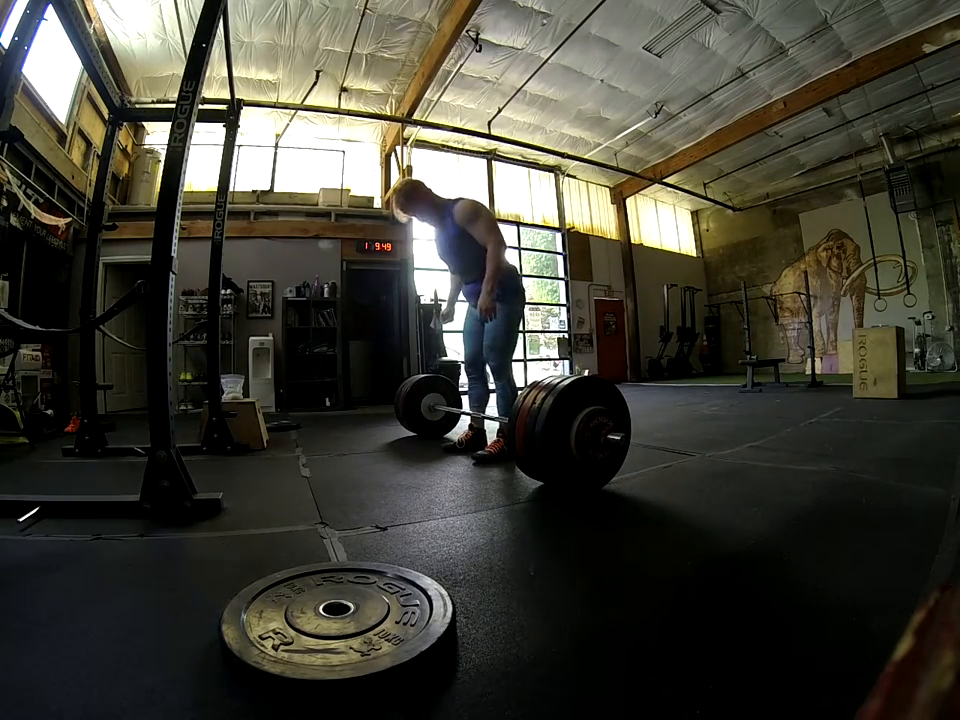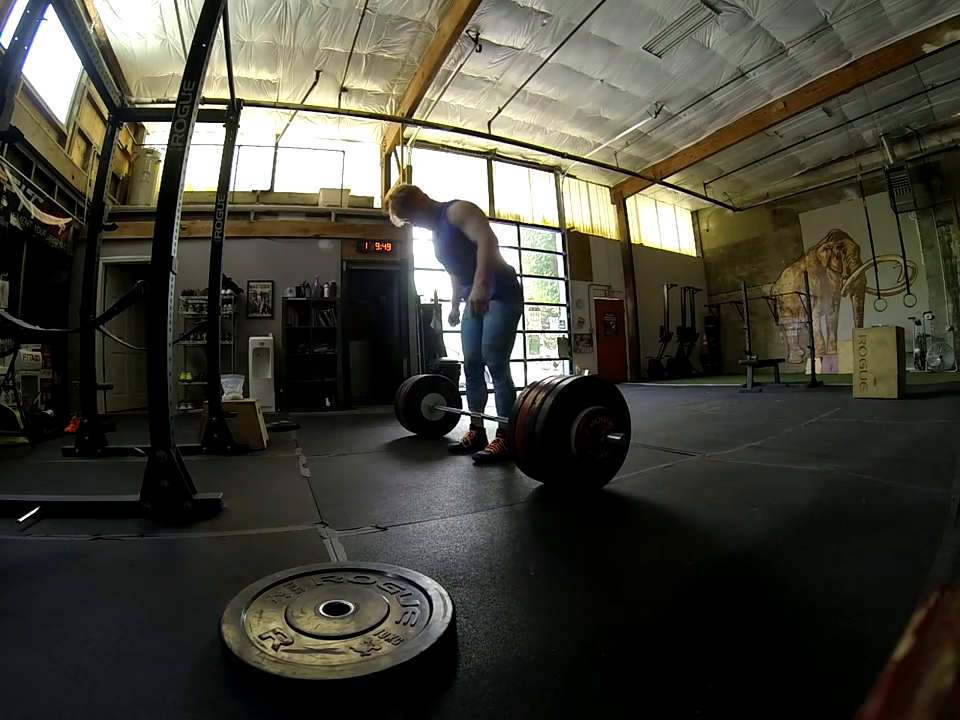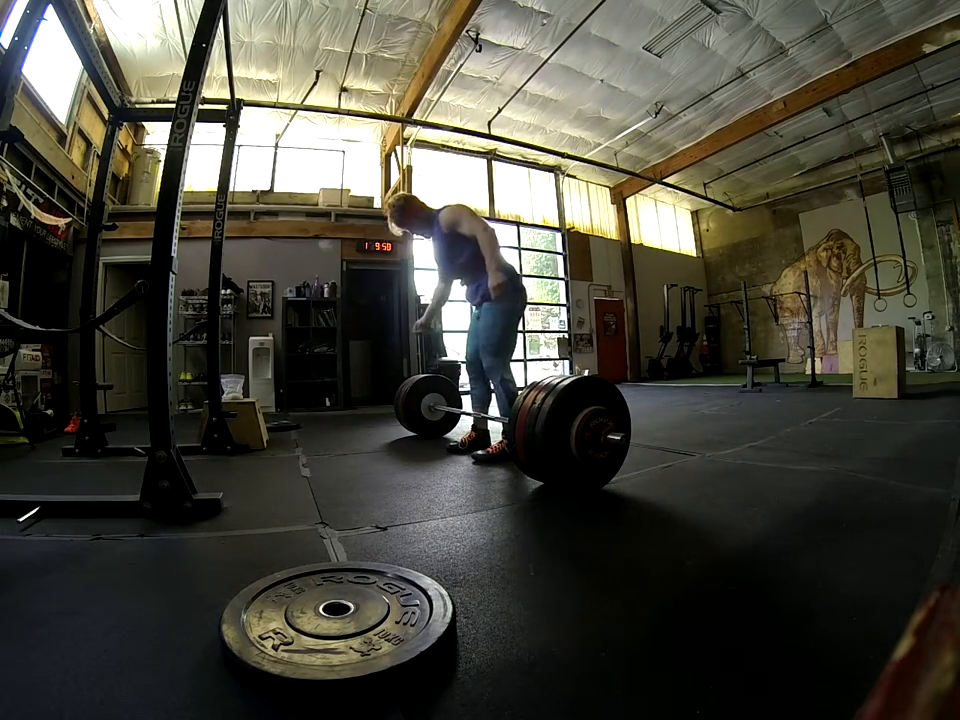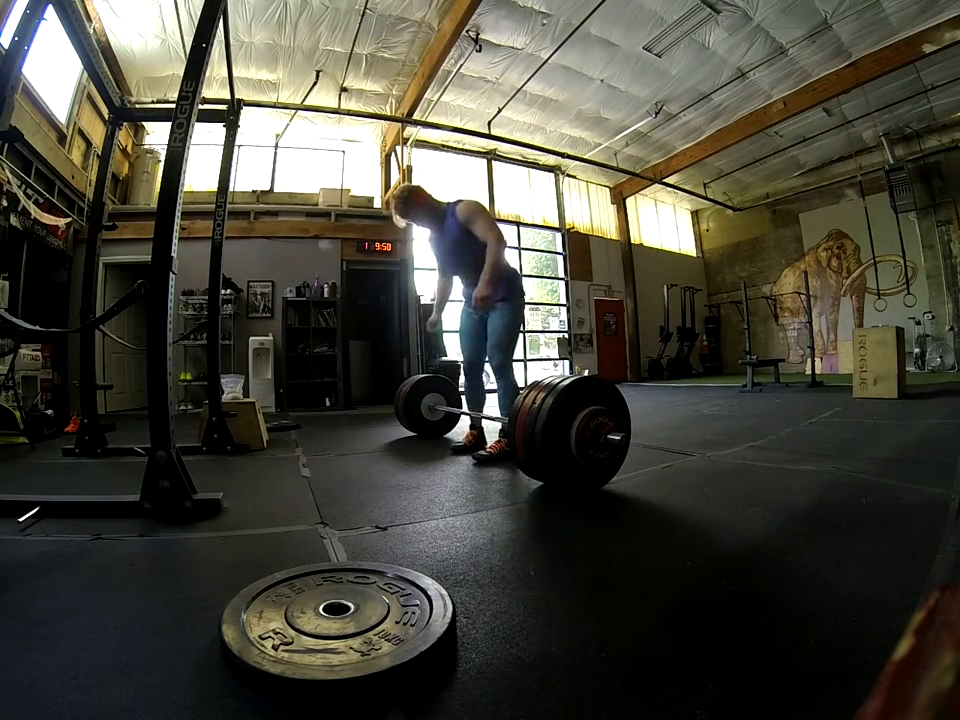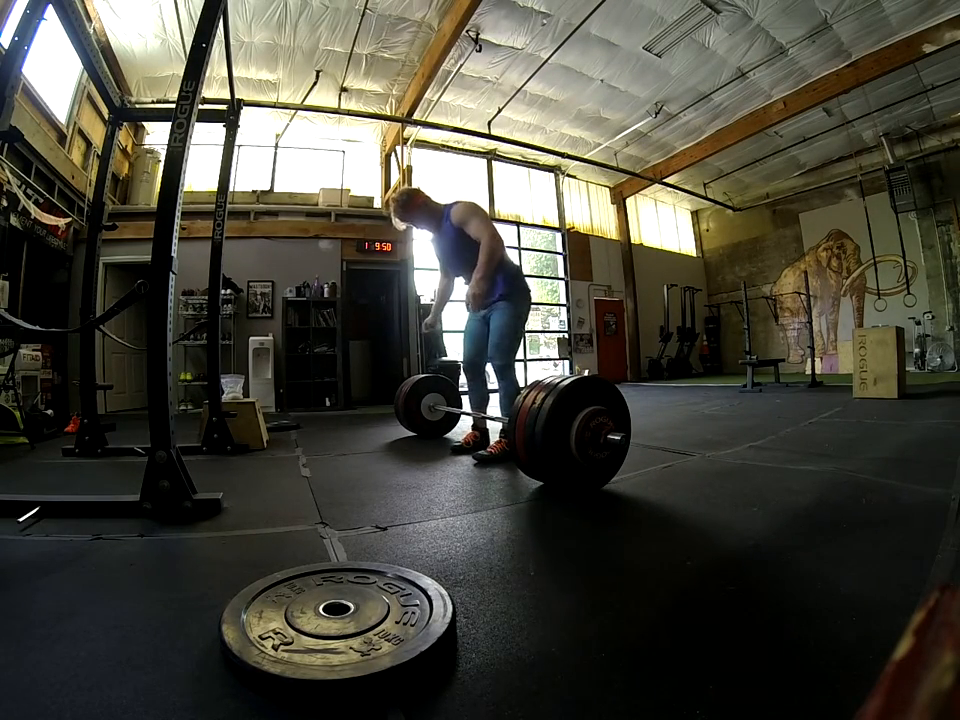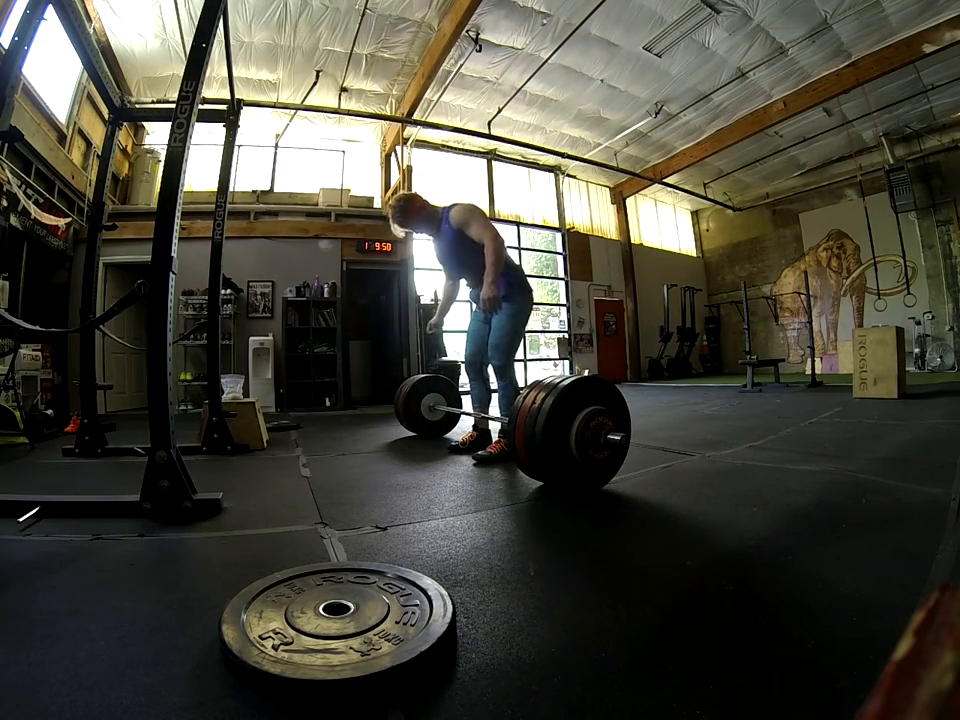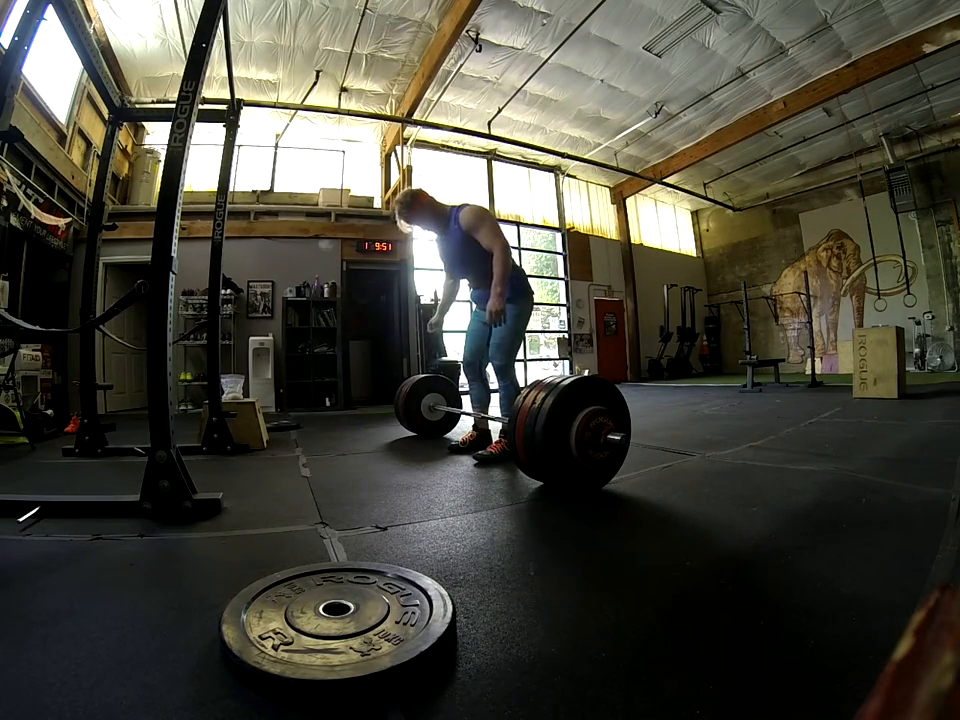
dt=0.3s
person 1, frame 1
left shoulder: (464, 210)
right shoulder: (439, 230)
left elbow: (496, 245)
left wrist: (488, 291)
right wrist: (450, 302)
left hip: (501, 296)
right hip: (475, 302)
left knee: (498, 365)
right knee: (473, 365)
left ankle: (505, 438)
right ankle: (475, 431)
person 1, frame 2
left shoulder: (458, 211)
right shoulder: (436, 234)
left elbow: (487, 241)
left wrist: (481, 286)
right wrist: (455, 305)
left hip: (500, 296)
right hip: (475, 301)
left knee: (496, 365)
right knee: (472, 366)
left ankle: (506, 437)
right ankle: (477, 431)
person 1, frame 3
left shoulder: (449, 216)
right shoulder: (437, 240)
left elbow: (484, 231)
right elbow: (444, 283)
left wrist: (495, 271)
right wrist: (428, 317)
left hip: (502, 294)
right hip: (481, 301)
left knee: (494, 364)
right knee: (474, 364)
left ankle: (510, 438)
right ankle: (479, 431)
person 1, frame 4
left shoulder: (464, 210)
right shoulder: (435, 237)
left elbow: (496, 241)
right elbow: (445, 277)
left wrist: (486, 284)
right wrist: (437, 313)
left hip: (502, 296)
right hip: (474, 303)
left knee: (499, 363)
right knee: (471, 365)
left ankle: (508, 438)
right ankle: (476, 432)
person 1, frame 5
left shoulder: (460, 212)
right shoulder: (438, 239)
left elbow: (491, 239)
right elbow: (446, 278)
left wrist: (478, 281)
right wrist: (435, 314)
left hip: (508, 296)
right hip: (481, 302)
left knee: (500, 363)
right knee: (471, 364)
left ankle: (508, 438)
right ankle: (480, 431)
person 1, frame 6
left shoulder: (460, 214)
right shoulder: (438, 240)
left elbow: (494, 240)
right elbow: (452, 280)
left wrist: (490, 284)
right wrist: (439, 316)
left hip: (509, 295)
right hip: (483, 302)
left knee: (500, 363)
right knee: (473, 364)
left ankle: (508, 439)
right ankle: (481, 431)
person 1, frame 7
left shoulder: (469, 215)
right shoulder: (441, 239)
left elbow: (501, 249)
right elbow: (452, 279)
left wrist: (497, 295)
right wrist: (439, 314)
left hip: (510, 299)
right hip: (483, 304)
left knee: (500, 363)
right knee: (472, 364)
left ankle: (508, 439)
right ankle: (481, 431)
